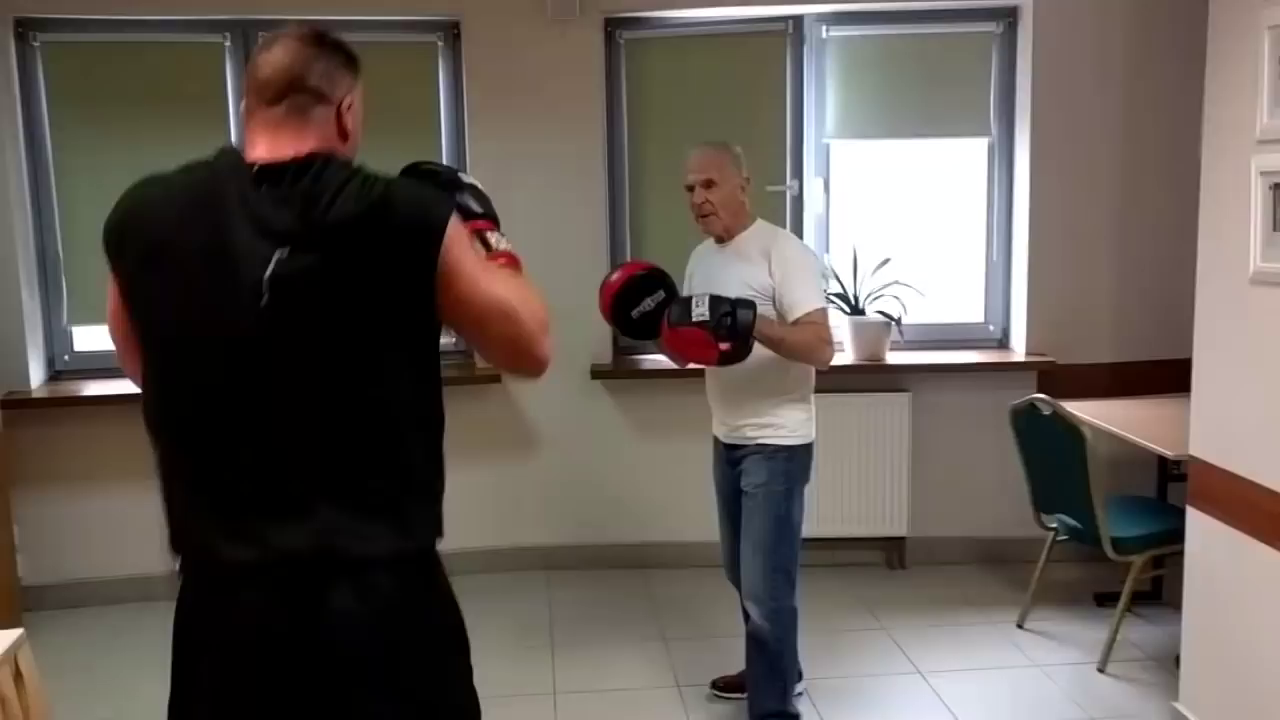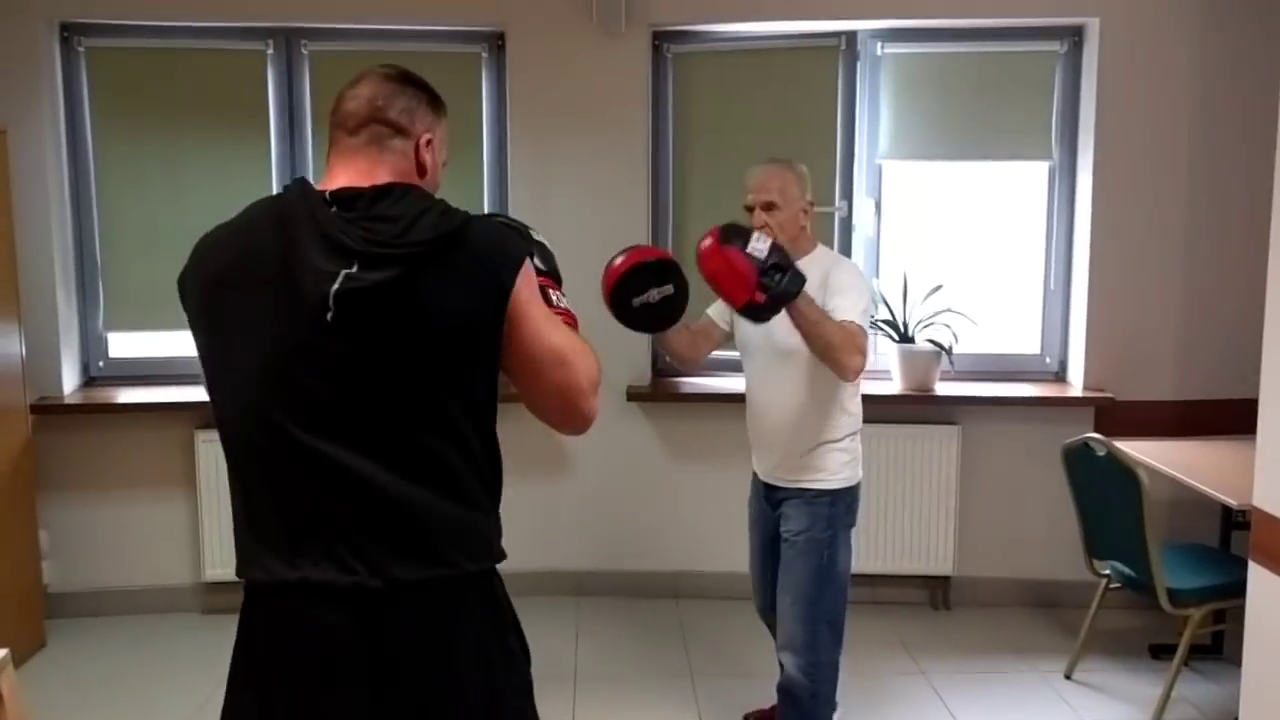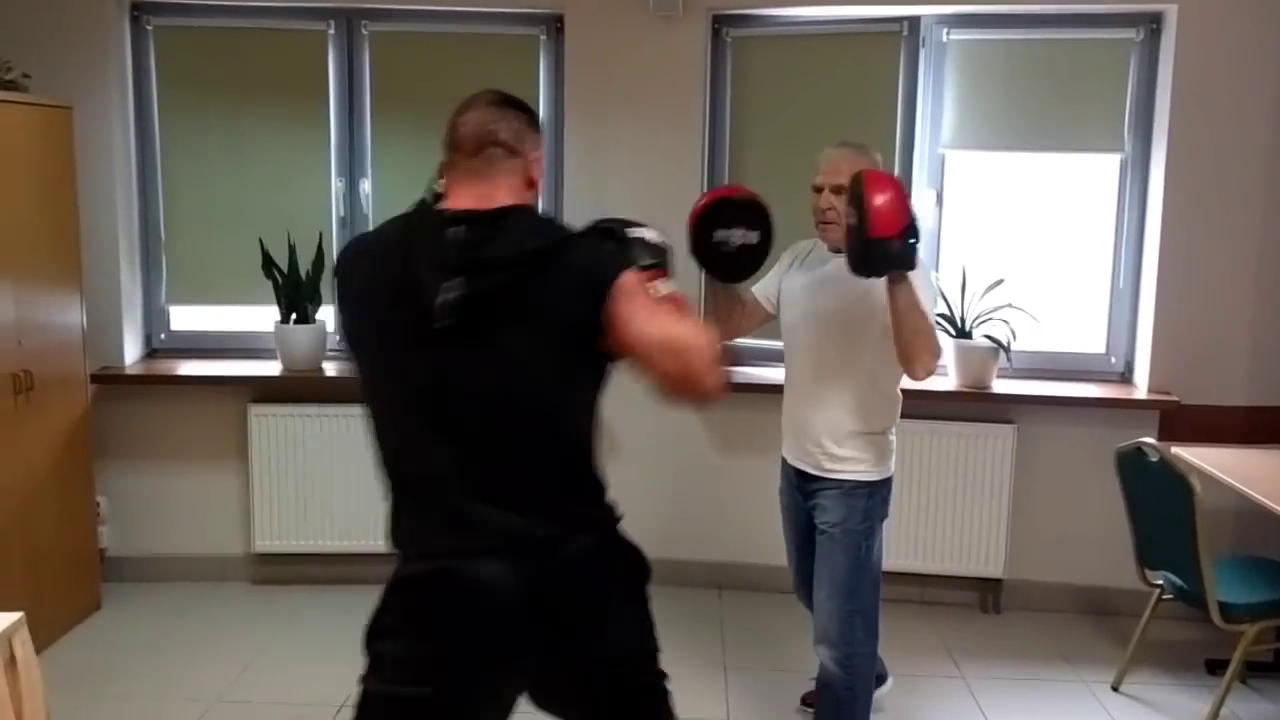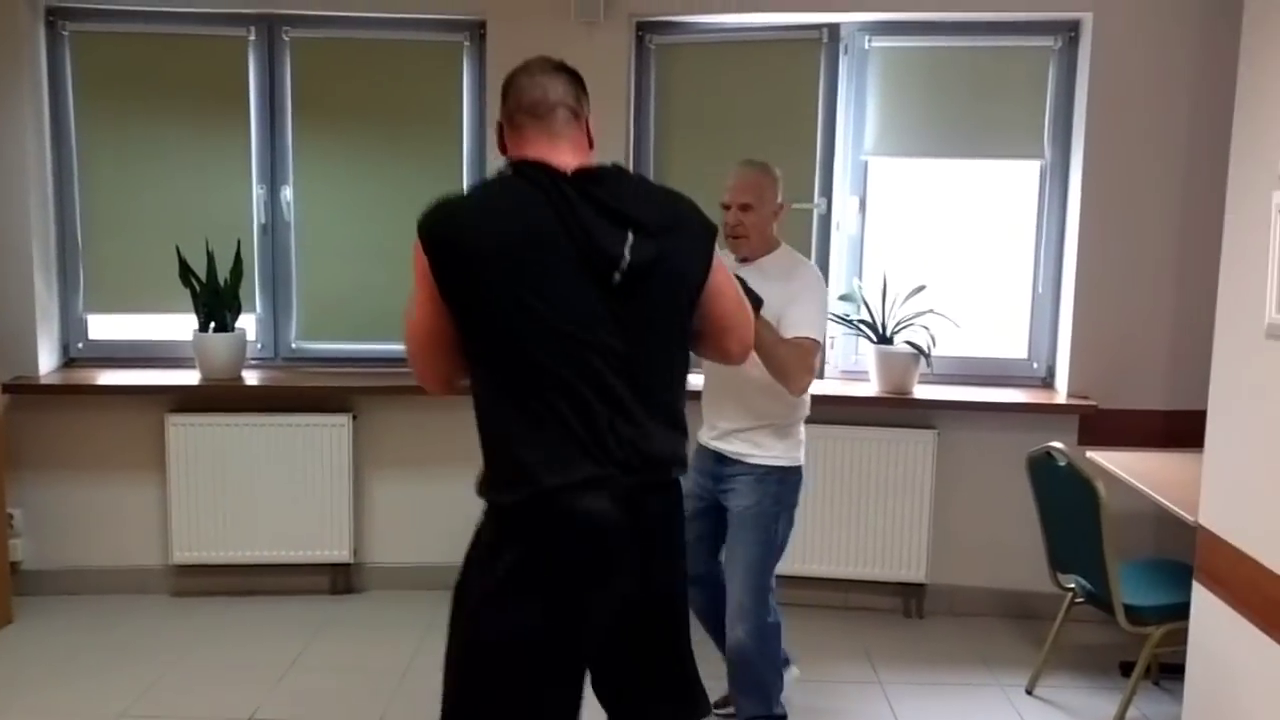
dt=0.7s
person 1, frame 1
left shoulder: (147, 220)
right shoulder: (410, 222)
right elbow: (528, 347)
right wrist: (477, 230)
left hip: (228, 601)
right hip: (385, 597)
person 1, frame 2
left shoulder: (221, 259)
right shoulder: (482, 254)
right elbow: (575, 406)
right wrist: (543, 283)
left hip: (292, 623)
right hip: (446, 617)
person 1, frame 3
left shoulder: (368, 266)
right shoulder: (585, 269)
right elbow: (702, 376)
right wrist: (659, 291)
left hip: (447, 583)
right hip: (579, 567)
person 1, frame 4
left shoulder: (457, 226)
right shoulder: (673, 220)
left elbow: (437, 372)
right elbow: (735, 343)
left hip: (540, 526)
right hip: (652, 513)
person 2, frame 1
left shoulder: (783, 251)
right shoulder: (701, 257)
left elbow: (819, 348)
left wrist: (751, 324)
left hip: (777, 442)
right hip: (728, 441)
left knee: (766, 582)
right knee: (743, 572)
right ankle: (767, 669)
person 2, frame 2
left shoulder: (840, 277)
left elbow: (849, 361)
right elbow: (692, 350)
left wrist: (790, 294)
left hip: (821, 485)
right hip: (768, 478)
left knee: (805, 628)
right knee: (774, 610)
person 2, frame 3
left shoulder: (897, 275)
right shoulder: (796, 260)
left elbow: (922, 364)
right elbow: (733, 324)
left wrist: (897, 275)
left hip: (853, 478)
right hip: (797, 465)
left knee: (839, 619)
right knee: (815, 596)
person 2, frame 4
left shoulder: (801, 279)
left elbow: (798, 377)
left wrist: (750, 313)
left hip: (766, 464)
right hip: (711, 453)
left knee: (748, 597)
right knee: (689, 571)
right ankle: (768, 668)
